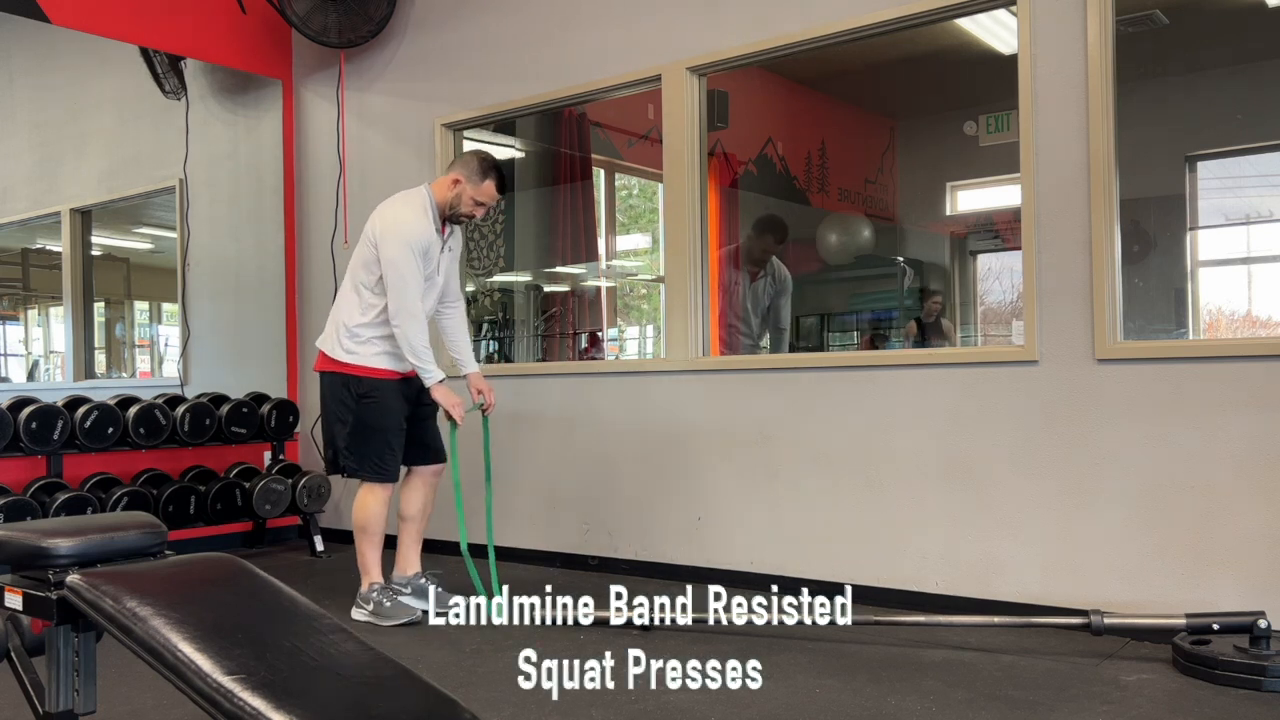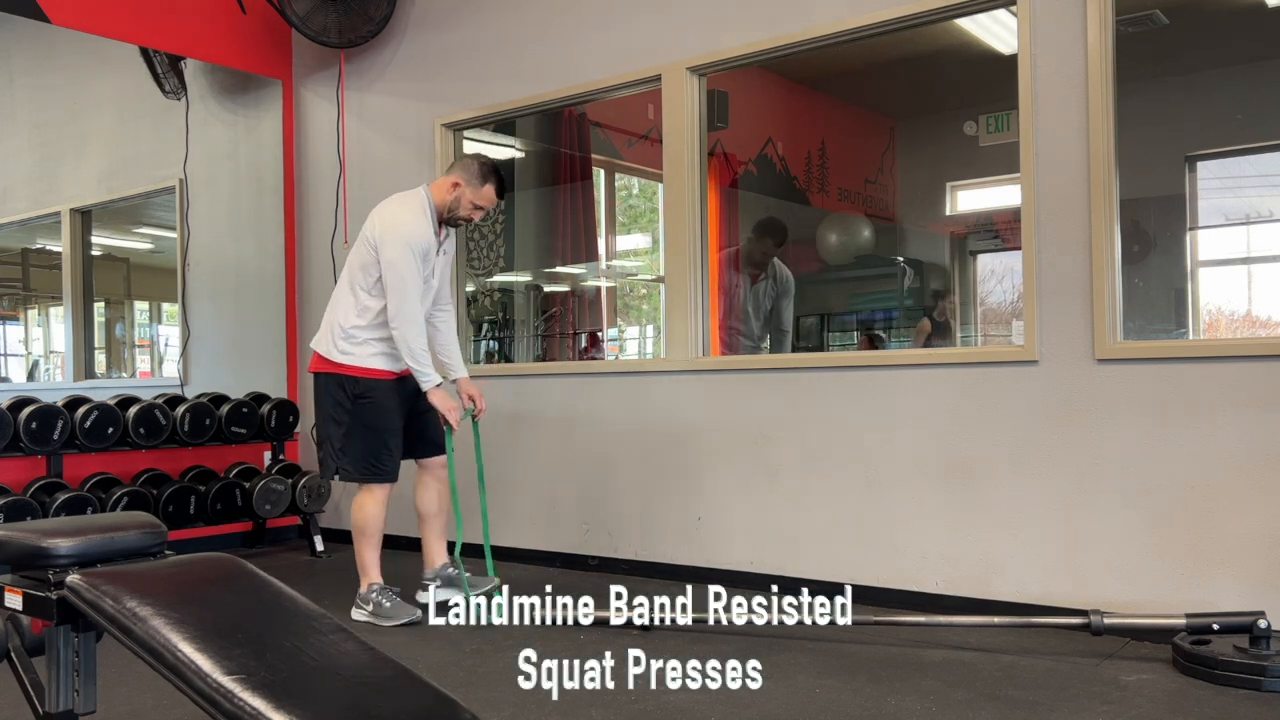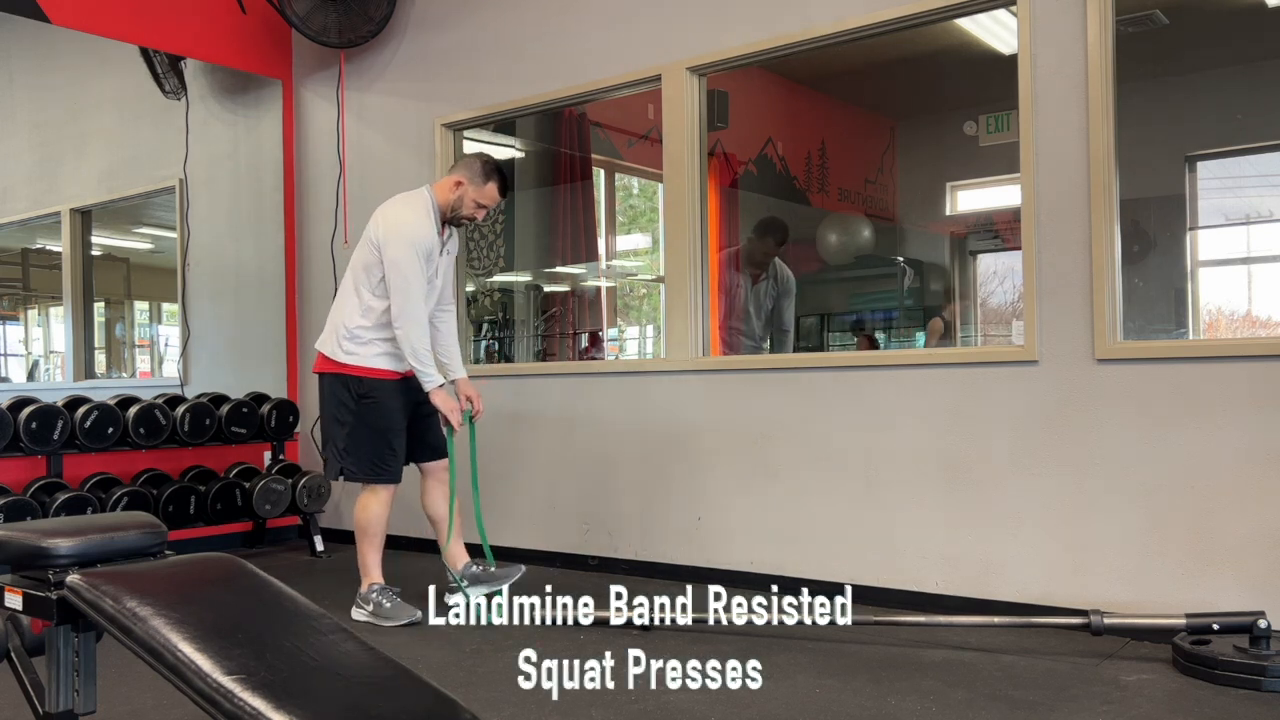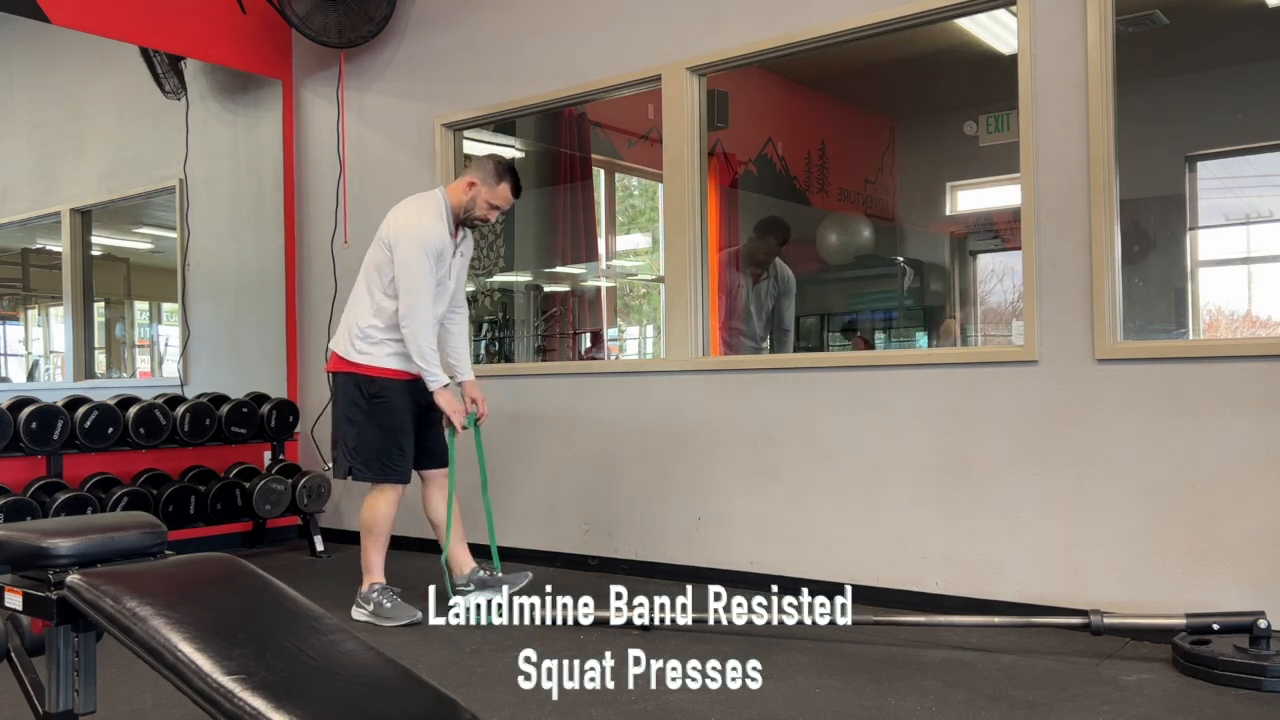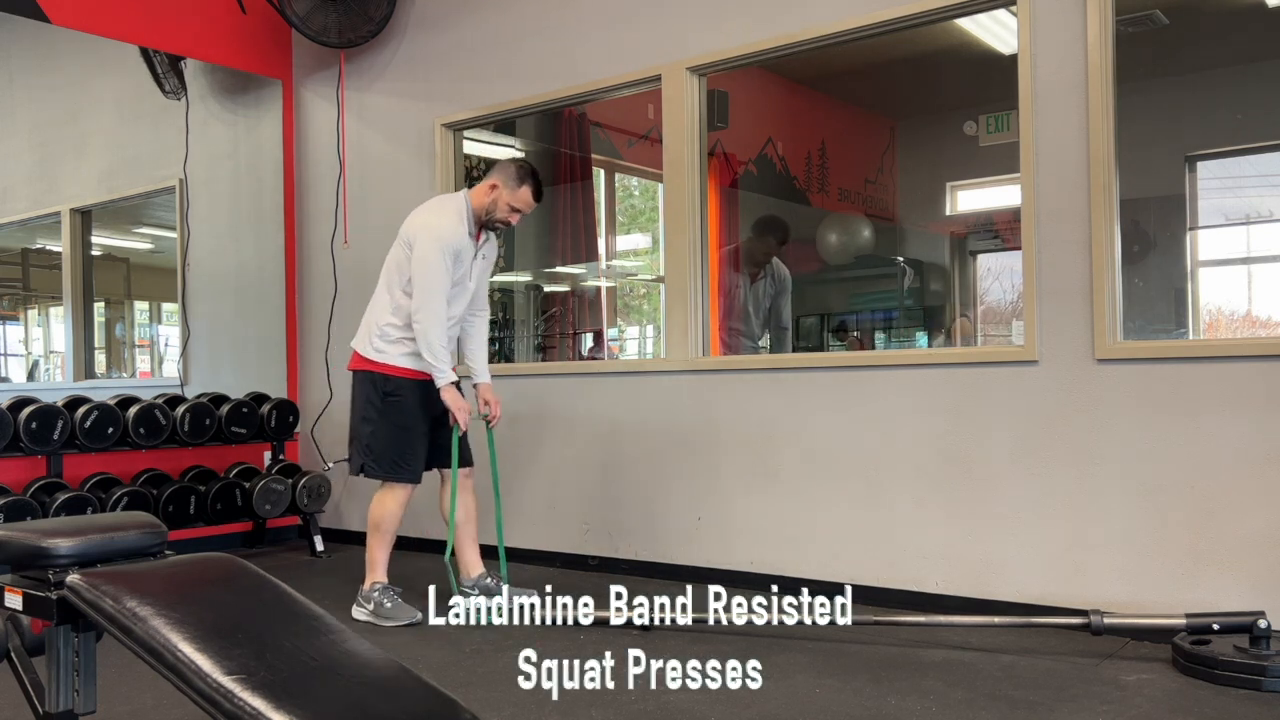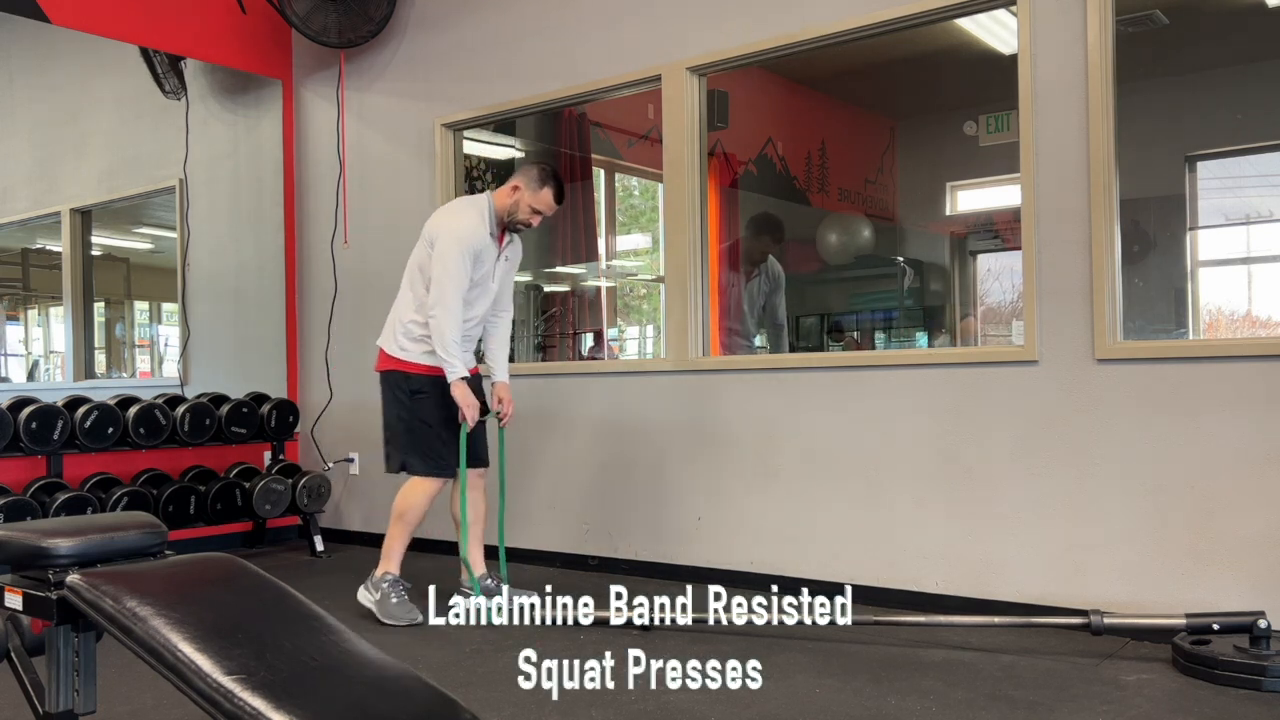
dt=0.2s
person 1, frame 1
left shoulder: (450, 231)
right shoulder: (404, 220)
left elbow: (450, 305)
right elbow: (405, 314)
left wrist: (471, 370)
right wrist: (436, 382)
left hip: (400, 365)
right hip: (358, 362)
left knee: (427, 465)
right knee: (379, 476)
left ankle: (407, 576)
right ankle: (371, 591)
person 1, frame 2
left shoulder: (444, 231)
right shoulder: (404, 223)
left elbow: (439, 310)
right elbow: (404, 316)
left wrist: (460, 375)
right wrist: (433, 386)
left hip: (395, 365)
right hip: (354, 363)
left knee: (435, 459)
right knee: (376, 477)
left ankle: (437, 571)
right ankle: (370, 592)
person 1, frame 3
left shoulder: (447, 232)
right shoulder: (407, 222)
left elbow: (442, 310)
right elbow: (406, 315)
left wrist: (459, 376)
right wrist: (435, 386)
left hip: (399, 366)
right hip: (359, 364)
left knee: (436, 464)
right knee: (381, 478)
left ankle: (460, 572)
right ankle: (371, 593)
person 1, frame 4
left shoulder: (462, 236)
right shoulder: (419, 224)
left elbow: (453, 312)
right elbow: (413, 315)
left wrist: (465, 379)
right wrist: (440, 386)
left hip: (409, 367)
right hip: (371, 364)
left knee: (437, 471)
right knee: (389, 479)
left ankle: (467, 576)
right ankle: (372, 592)
person 1, frame 5
left shoulder: (486, 241)
right shoulder: (439, 224)
left elbow: (475, 315)
right elbow: (426, 312)
left wrist: (482, 380)
right wrist: (447, 384)
left hip: (430, 368)
right hip: (390, 365)
left knee: (459, 471)
right knee: (399, 479)
left ankle: (474, 579)
right ankle: (373, 591)
person 1, frame 6
left shoulder: (512, 244)
right shoulder: (461, 224)
left elbow: (499, 314)
right elbow: (443, 309)
left wrist: (500, 378)
right wrist: (457, 380)
left hip: (456, 366)
right hip: (414, 362)
left knee: (473, 470)
right knee: (430, 473)
left ankle: (476, 579)
right ankle: (383, 580)
